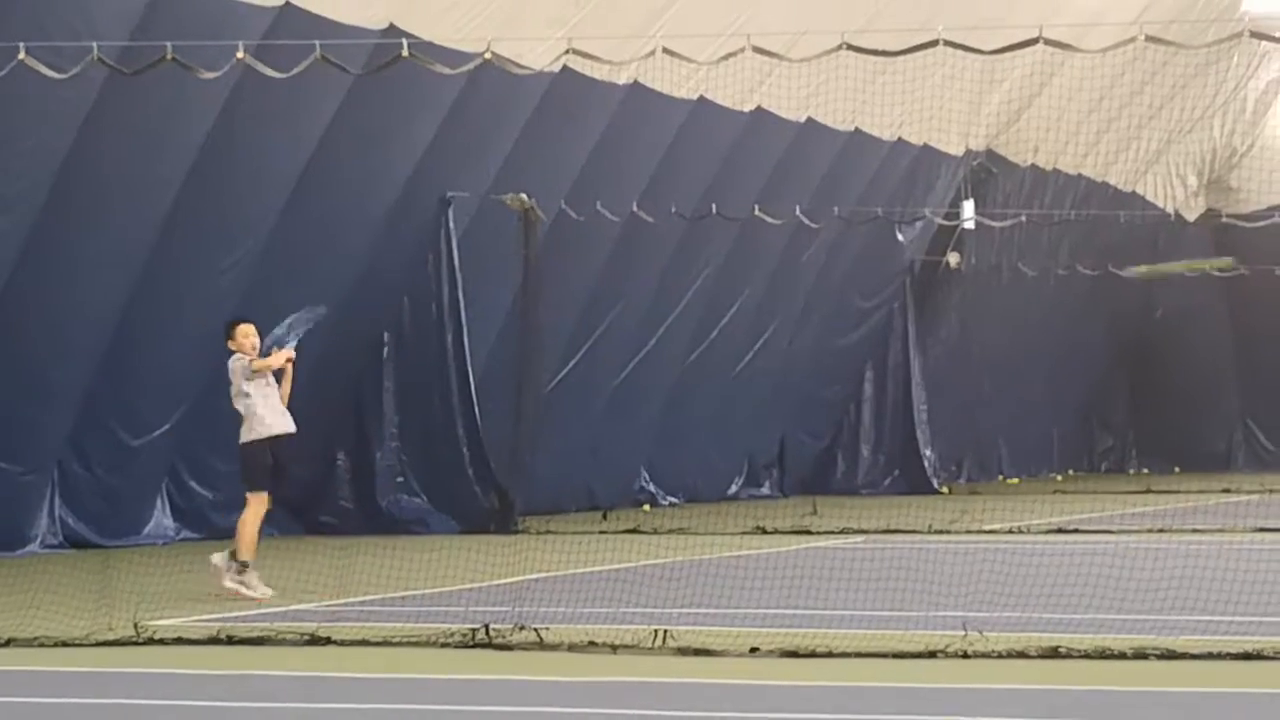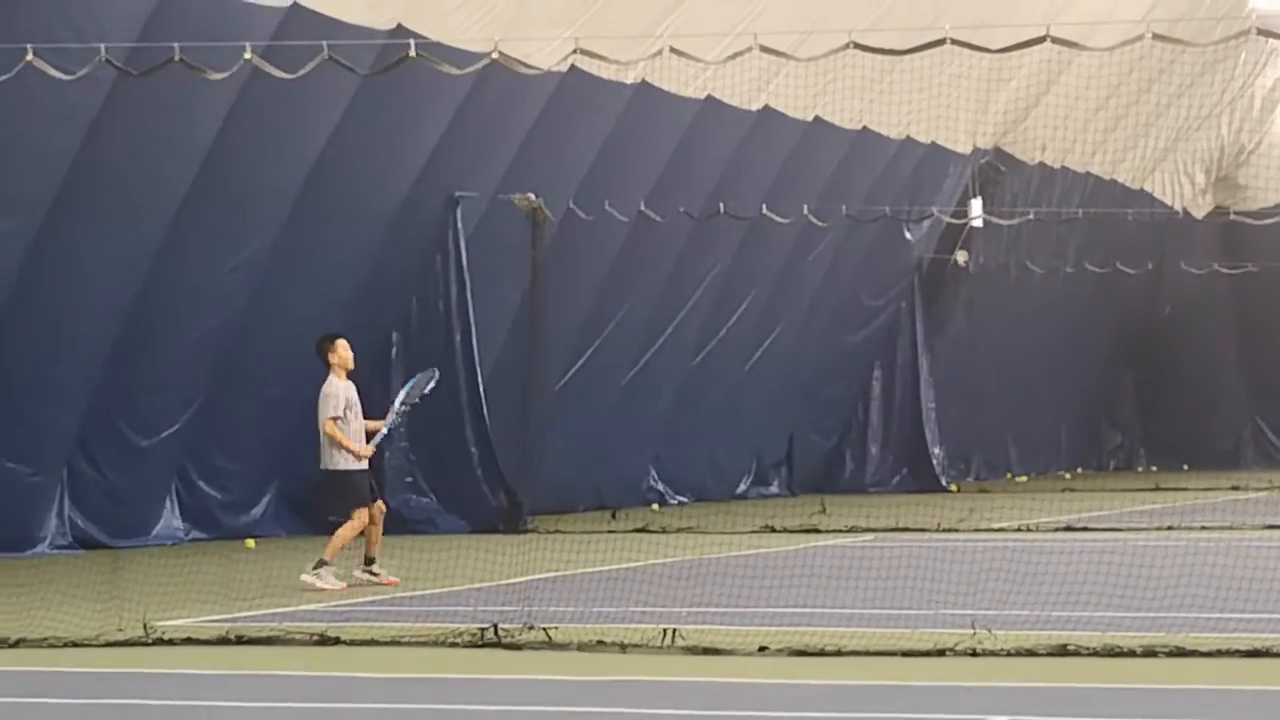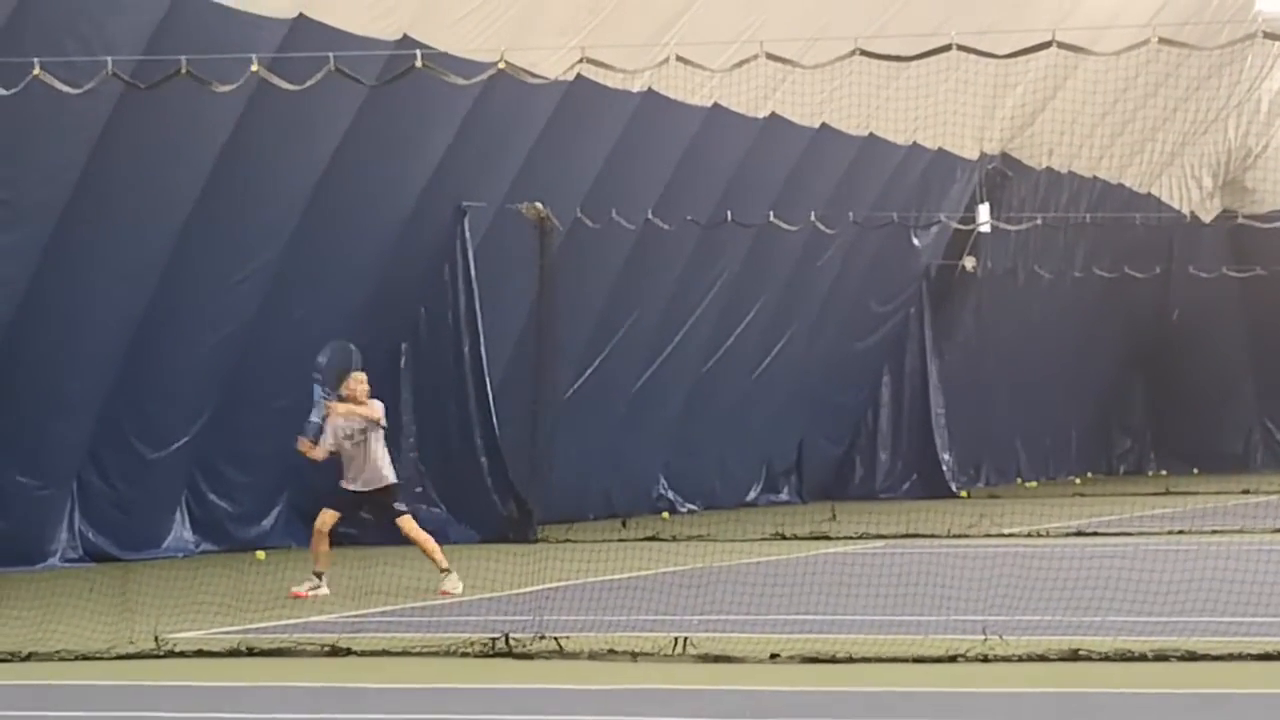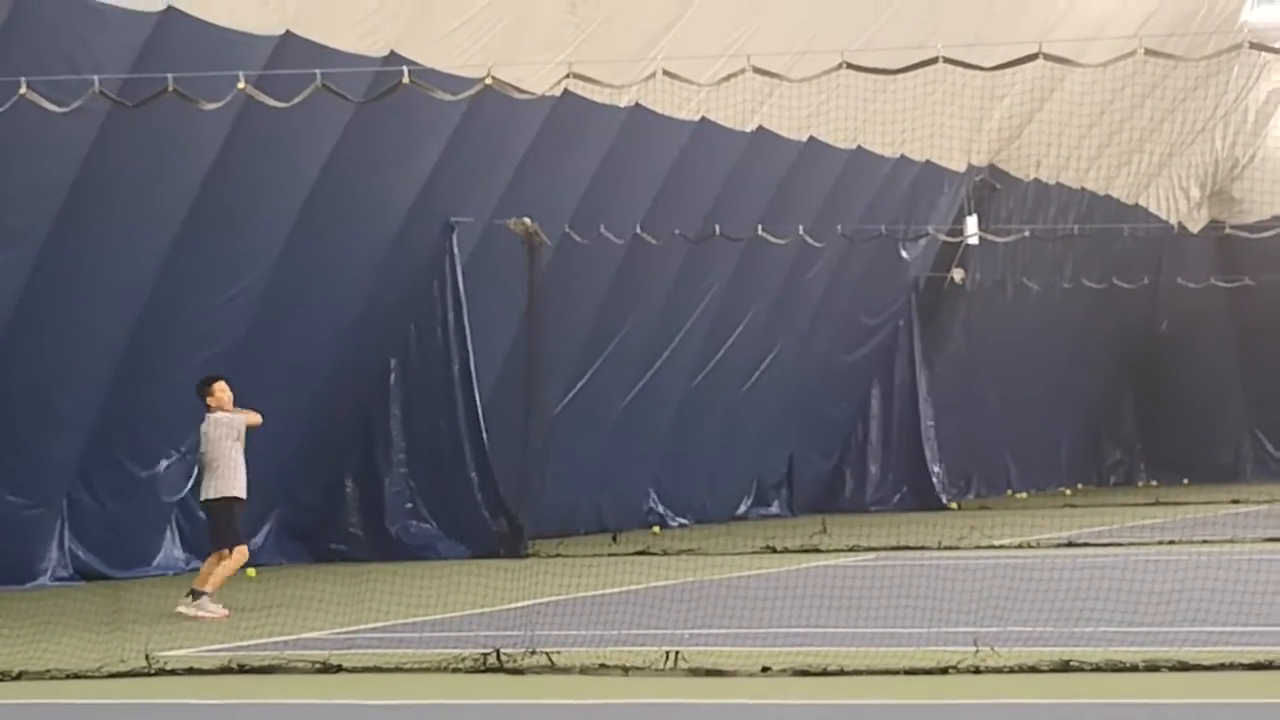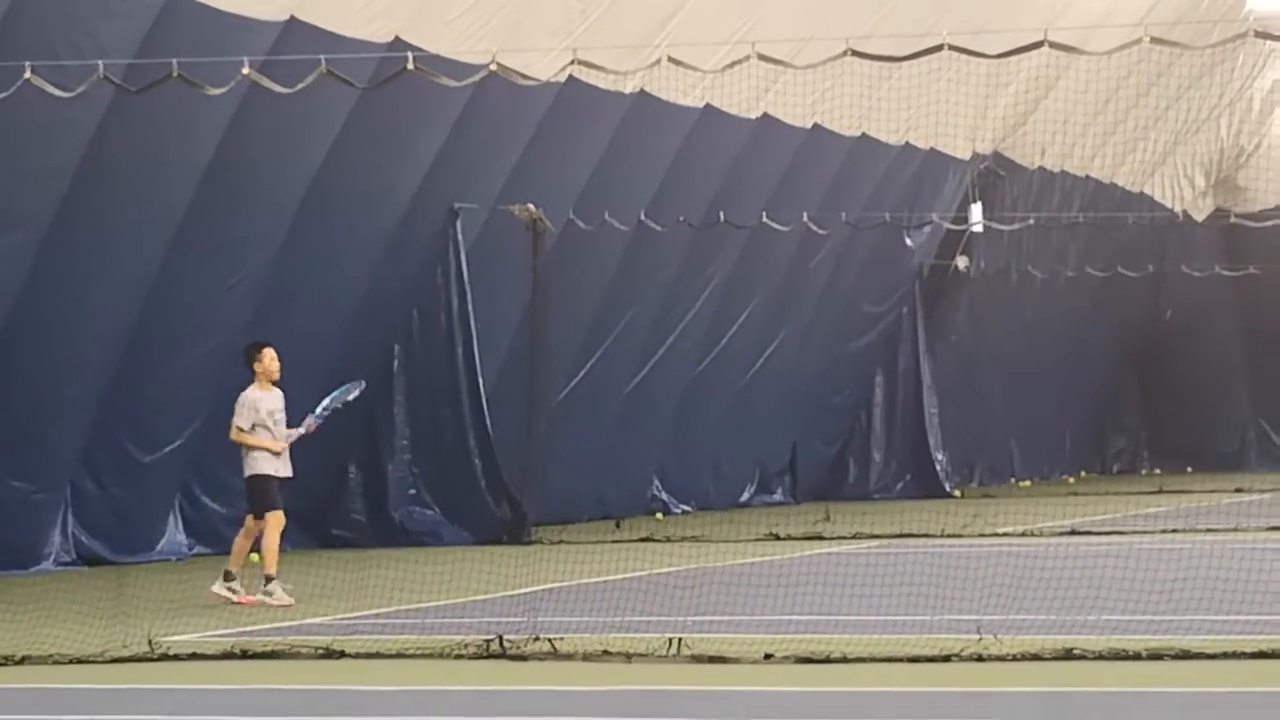
dt=1s
person 1, frame 1
left shoulder: (263, 371)
right shoulder: (237, 362)
left elbow: (280, 402)
right elbow: (269, 364)
left wrist: (288, 369)
right wrist: (285, 355)
left hip: (272, 441)
right hip: (256, 441)
left knee: (259, 506)
right knee: (256, 504)
left ankle: (231, 559)
right ankle: (243, 572)
person 1, frame 2
left shoulder: (348, 386)
right shoulder: (333, 389)
right elbow: (328, 427)
left wrist: (383, 424)
right wrist: (356, 448)
left hip: (354, 465)
right hip: (343, 465)
left knee: (378, 511)
right knee: (359, 520)
left ankle: (369, 568)
right ankle: (319, 569)
person 1, frame 3
left shoulder: (374, 405)
right shoulder: (334, 419)
left elbow: (373, 414)
right elbow: (322, 453)
left wrist: (347, 408)
right wrist: (308, 450)
left hip: (383, 483)
right hip: (351, 485)
left knee: (411, 530)
right knee: (321, 526)
left ankle: (448, 574)
right ankle: (318, 580)
person 1, frame 4
left shoulder: (210, 426)
right shoulder: (222, 420)
right elbow: (257, 419)
right wrist: (242, 415)
left hip: (221, 495)
right hip: (223, 495)
left knee: (222, 552)
right knee: (239, 554)
left ankle: (193, 598)
right ankle: (201, 599)
person 1, frame 5
left shoulder: (278, 394)
right shoulder: (249, 398)
right elbow: (236, 435)
left wrist: (301, 429)
right wrist: (268, 445)
left hip: (277, 470)
right hip: (260, 471)
left knee: (252, 527)
right knee: (275, 521)
left ankle: (228, 581)
right ankle: (270, 586)
